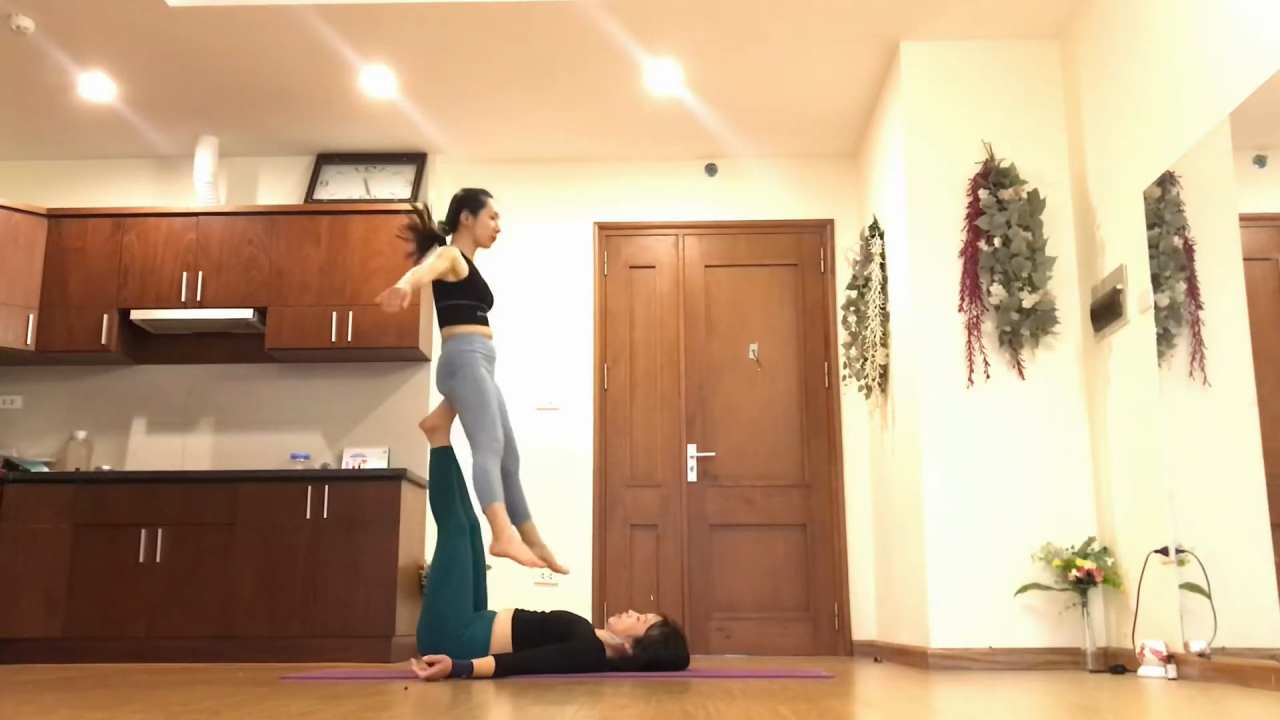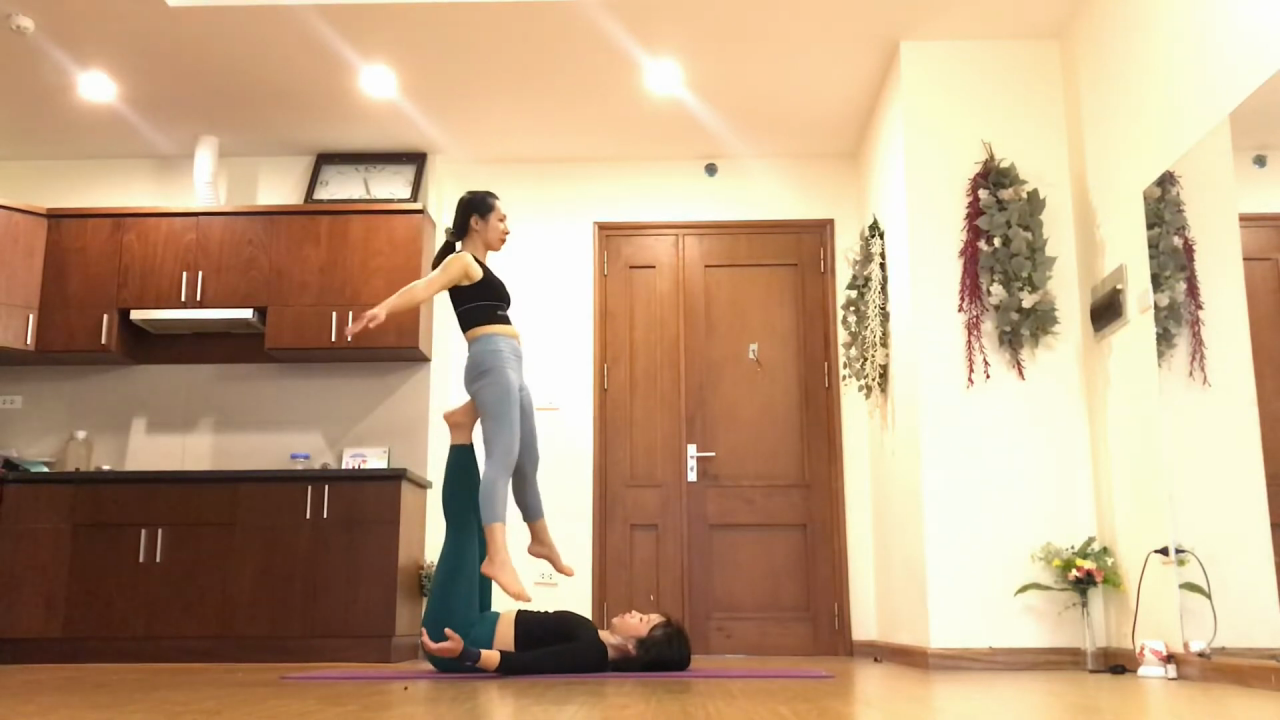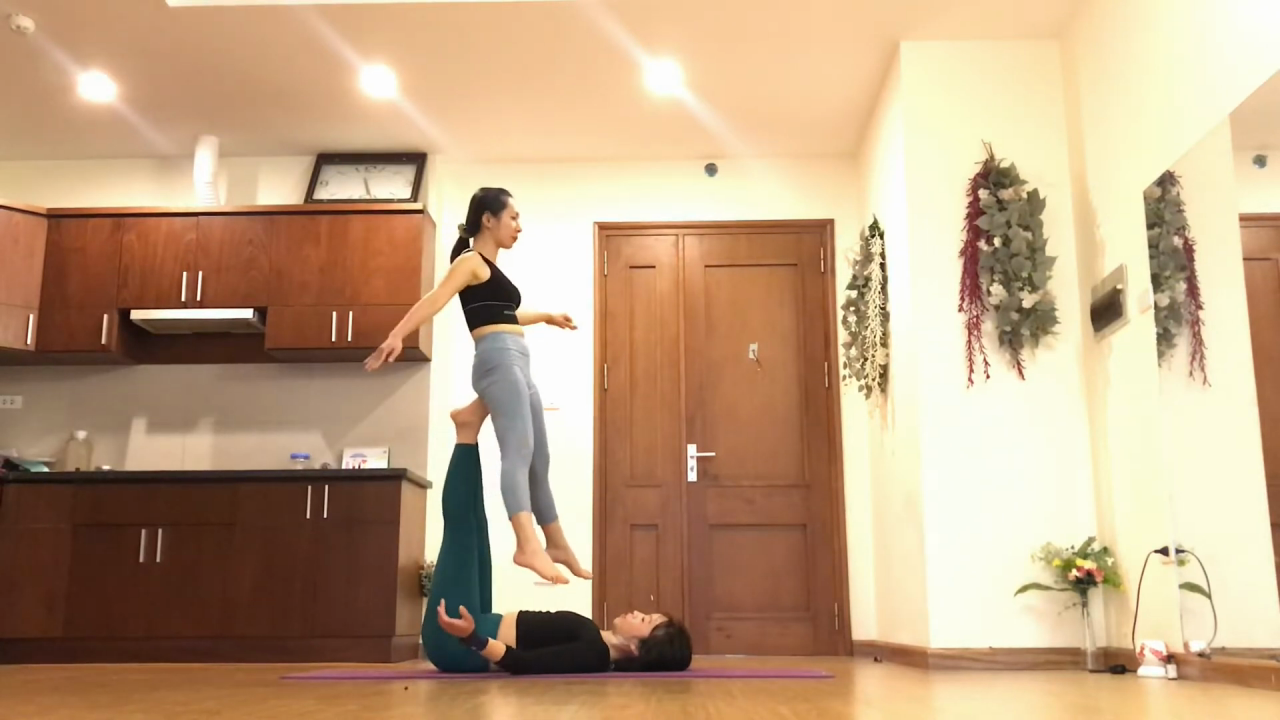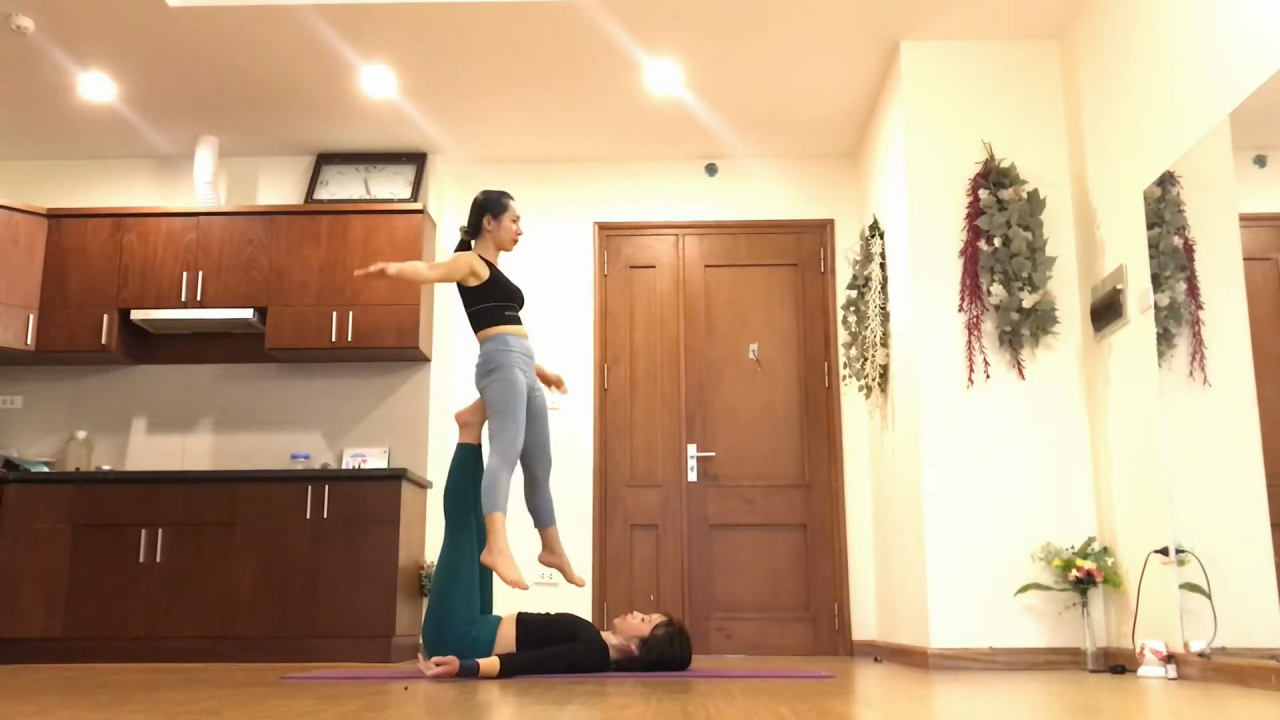
dt=0.5s
person 1, frame 1
left shoulder: (467, 265)
right shoulder: (448, 256)
right elbow: (422, 271)
right wrist: (405, 286)
left hip: (480, 364)
right hip: (465, 360)
left knee: (508, 458)
right knee: (490, 446)
left ankle: (531, 540)
right ankle: (505, 535)
person 1, frame 2
left shoulder: (480, 269)
right shoulder: (462, 261)
right elbow: (423, 288)
right wrist: (383, 308)
left hip: (508, 365)
right hip: (492, 361)
left knee: (526, 462)
right knee: (502, 458)
left ankle: (541, 539)
right ankle: (497, 556)
person 1, frame 3
left shoulder: (491, 269)
right shoulder: (470, 262)
right elbow: (434, 300)
left wrist: (545, 316)
right wrist: (397, 335)
left hip: (516, 364)
right hip: (498, 361)
left knee: (538, 461)
right knee: (518, 451)
left ankle: (556, 543)
right ankle: (528, 546)
person 1, frame 4
left shoulder: (495, 273)
right shoulder: (471, 262)
right elbow: (428, 270)
left wrist: (541, 370)
right wrist: (393, 267)
left hip: (520, 368)
right hip: (502, 363)
left knee: (539, 465)
right knee: (507, 450)
left ankle: (552, 548)
right ankle: (497, 545)
person 2, frame 1
left shoulder: (590, 652)
right shoulder: (591, 642)
left elbow: (518, 665)
left wrist: (458, 667)
left hip: (454, 643)
right hip: (466, 636)
left knee: (455, 528)
left ankle: (440, 434)
right ankle: (440, 434)
person 2, frame 2
left shoulder: (592, 654)
right shoulder: (593, 642)
left elbow: (520, 664)
left wrist: (464, 653)
left hip: (452, 637)
right hip: (472, 634)
left knee: (463, 530)
left ankle: (462, 430)
person 2, frame 3
left shoulder: (594, 654)
right shoulder: (595, 642)
left elbow: (522, 663)
left wrist: (472, 638)
left hip: (454, 646)
right hip: (474, 632)
left knee: (461, 531)
left ankle: (467, 431)
person 2, frame 4
left shoulder: (594, 654)
right shoulder: (596, 644)
left elbow: (518, 665)
left wrist: (462, 666)
left hip: (458, 641)
right hip: (471, 636)
left knee: (461, 531)
left ankle: (471, 430)
